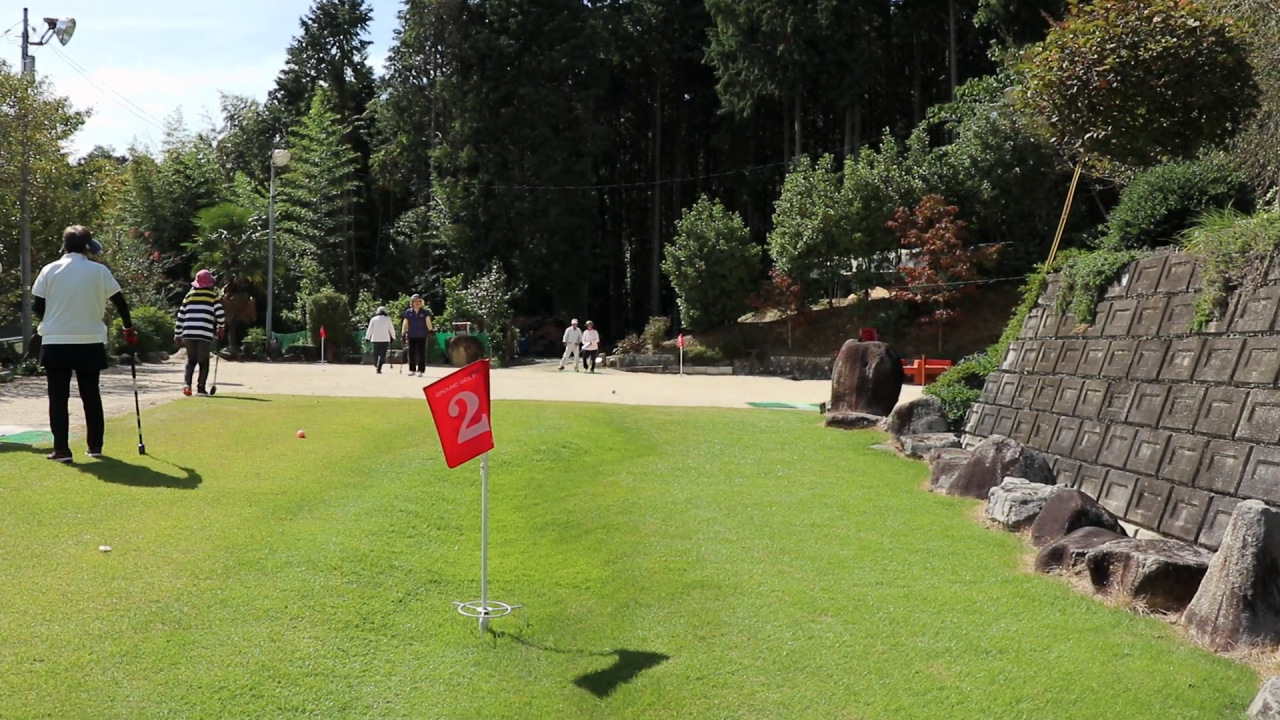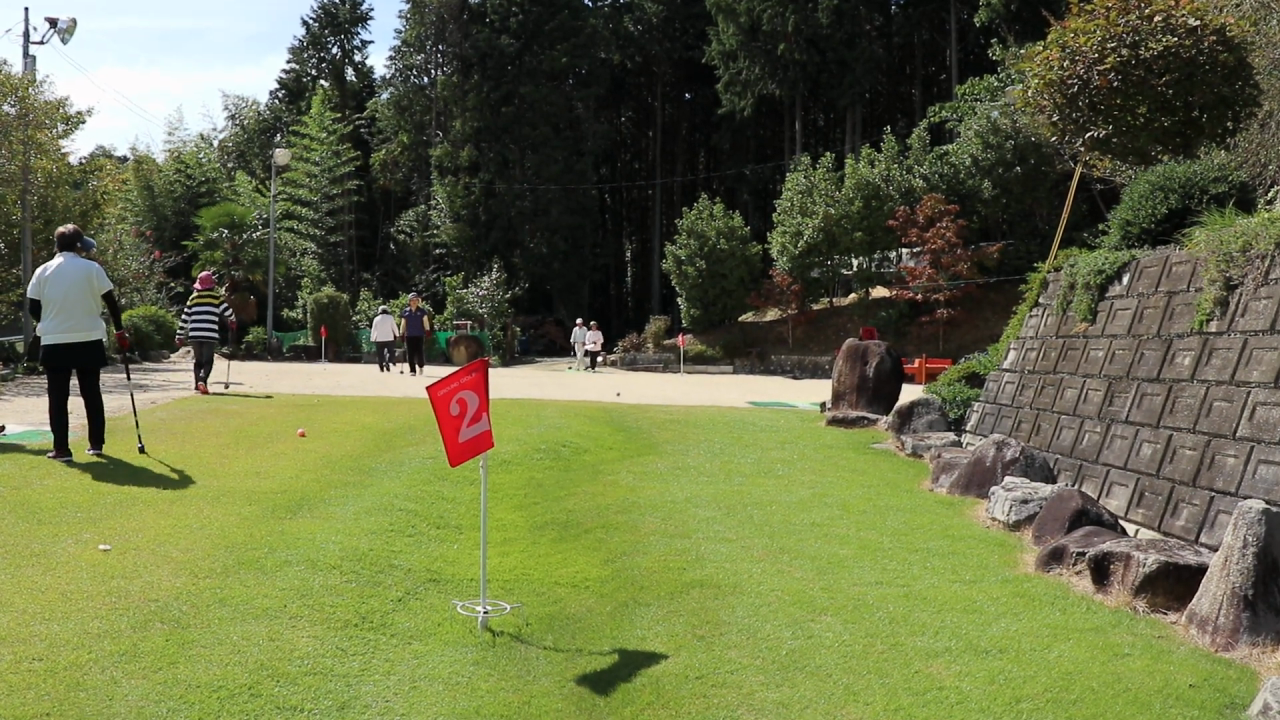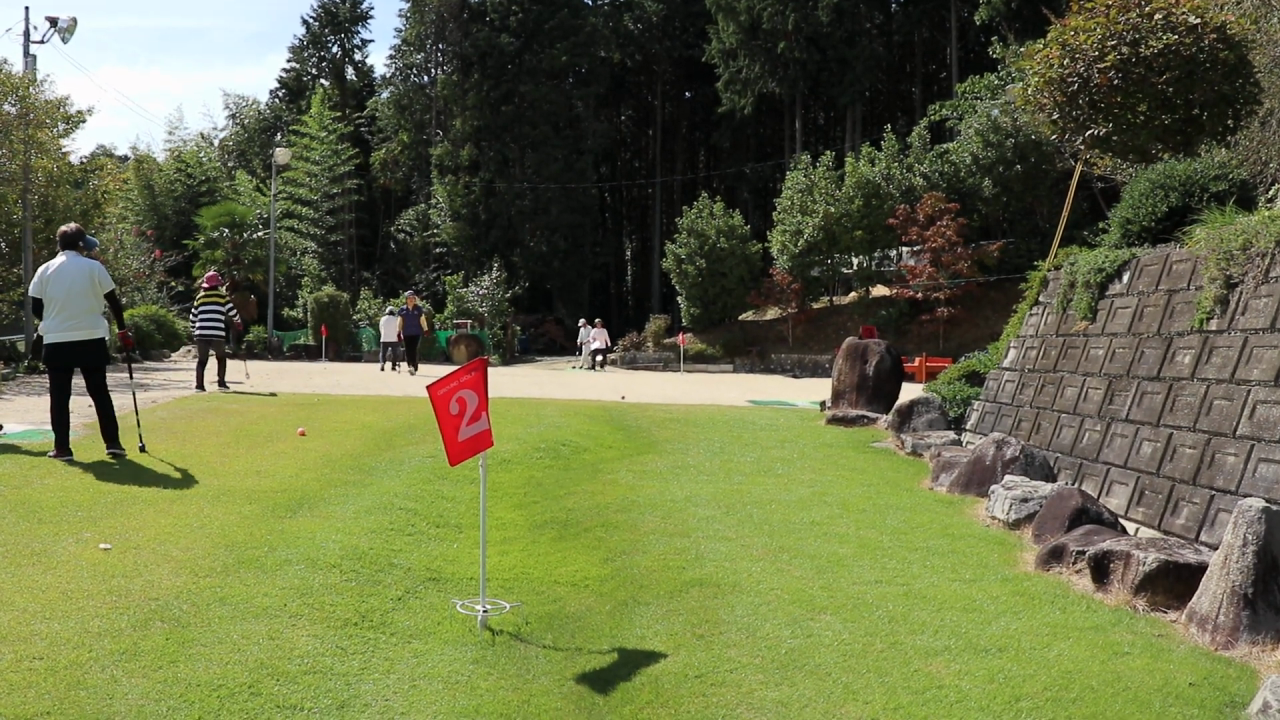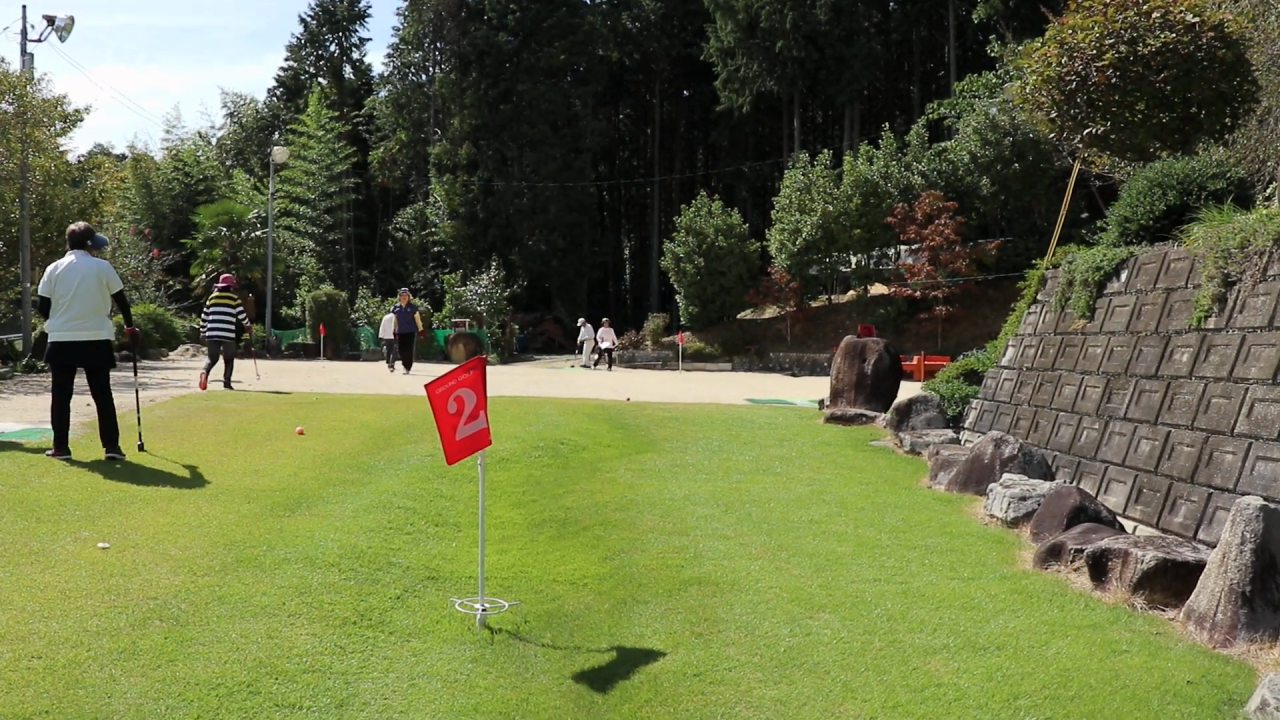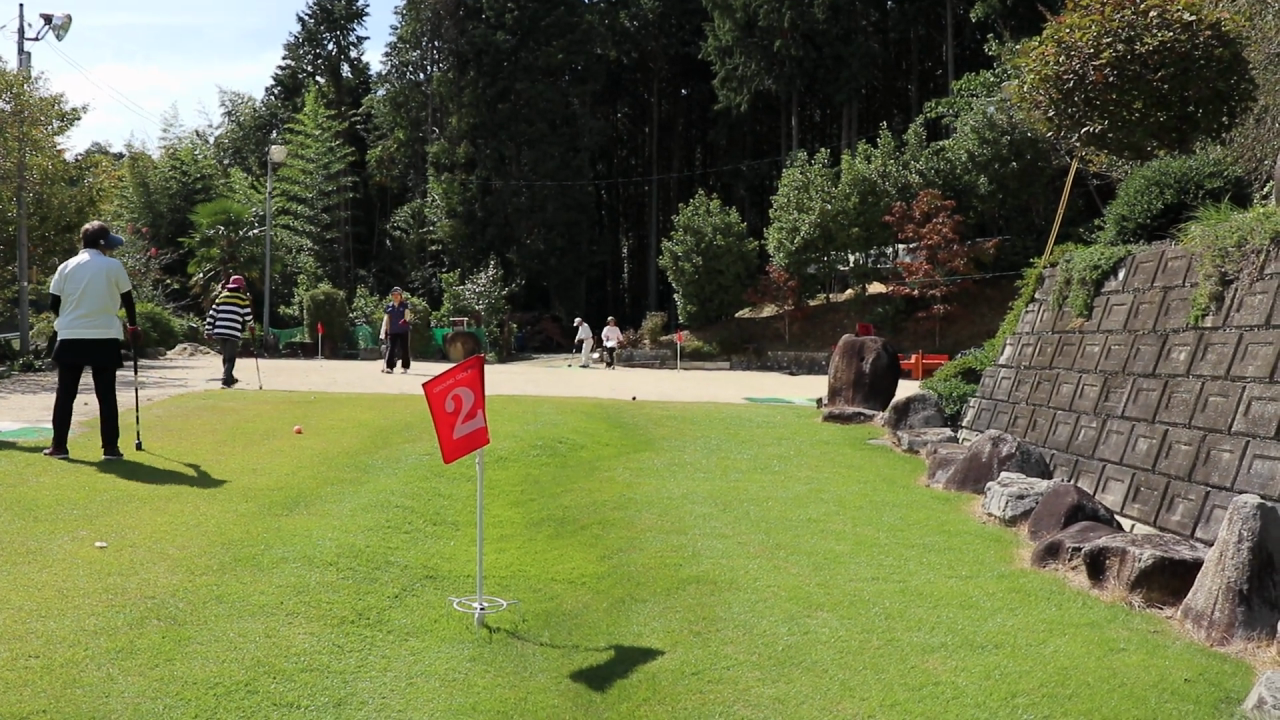
dt=0.3s
person 1, frame 1
left shoulder: (50, 270)
right shoulder: (99, 271)
left elbow: (38, 307)
right elbow: (120, 302)
right wrist: (128, 329)
left hip: (56, 342)
right hip: (90, 342)
left knee: (58, 397)
right knee: (91, 395)
left ankle: (61, 449)
right ankle: (95, 445)
person 1, frame 2
left shoulder: (43, 271)
right shoulder: (92, 268)
left elbow: (33, 309)
right elbow: (111, 302)
right wrist: (120, 331)
left hip: (54, 342)
right hip: (89, 340)
left knee: (58, 397)
right knee: (92, 394)
left ankle: (61, 449)
right ankle: (96, 444)
person 1, frame 3
left shoulder: (45, 270)
right shoulder: (94, 267)
left elbow: (36, 308)
right elbow: (113, 301)
right wrist: (122, 330)
left hip: (56, 341)
right hip: (91, 339)
left knee: (59, 396)
right knee: (100, 392)
left ankle: (62, 448)
right ankle: (112, 442)
person 1, frame 4
left shoulder: (54, 269)
right shoulder: (103, 267)
left elbow: (43, 307)
right elbow: (121, 300)
right wrist: (130, 328)
left hip: (61, 340)
right hip: (96, 339)
left knee: (61, 395)
right knee: (102, 395)
left ankle: (60, 447)
right ankle: (111, 446)
person 1, frame 5
left shoulder: (66, 267)
right shoulder: (113, 266)
left elbow: (54, 304)
right elbow: (128, 300)
right wrist: (133, 327)
left hip: (70, 338)
right hip: (105, 338)
left knee: (65, 393)
right knee: (106, 394)
left ankle: (59, 445)
right ankle: (110, 447)
